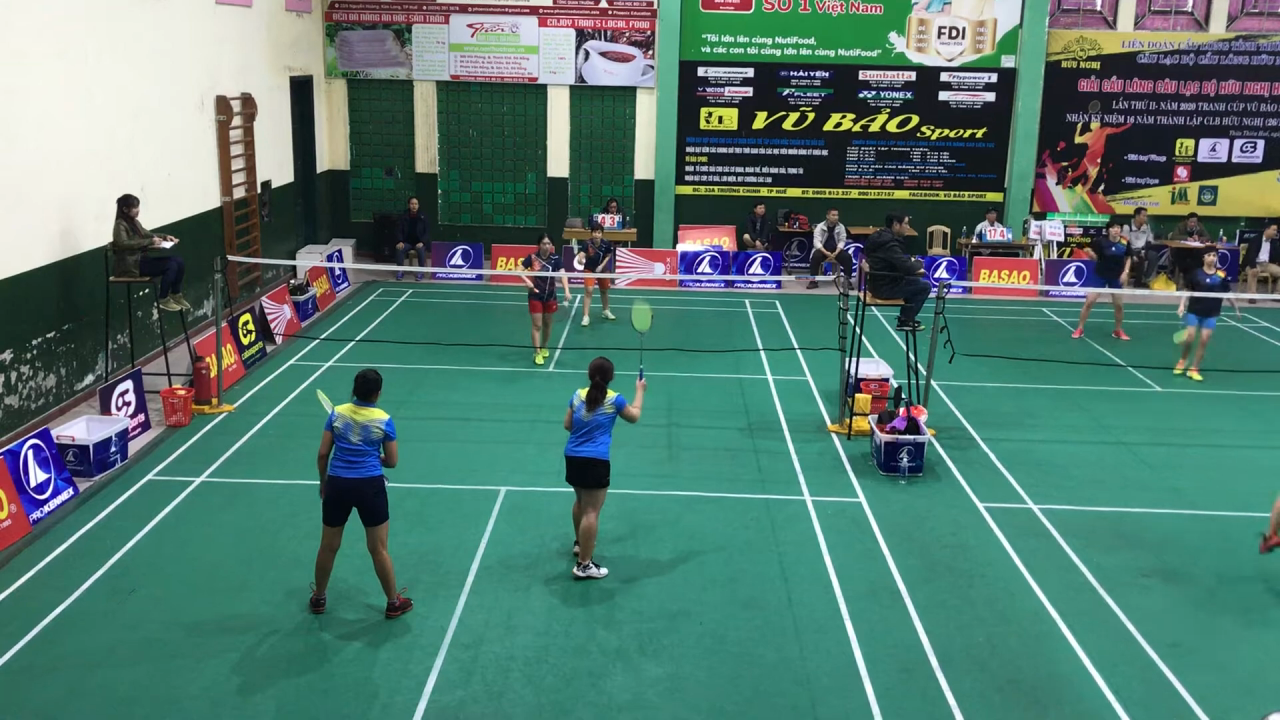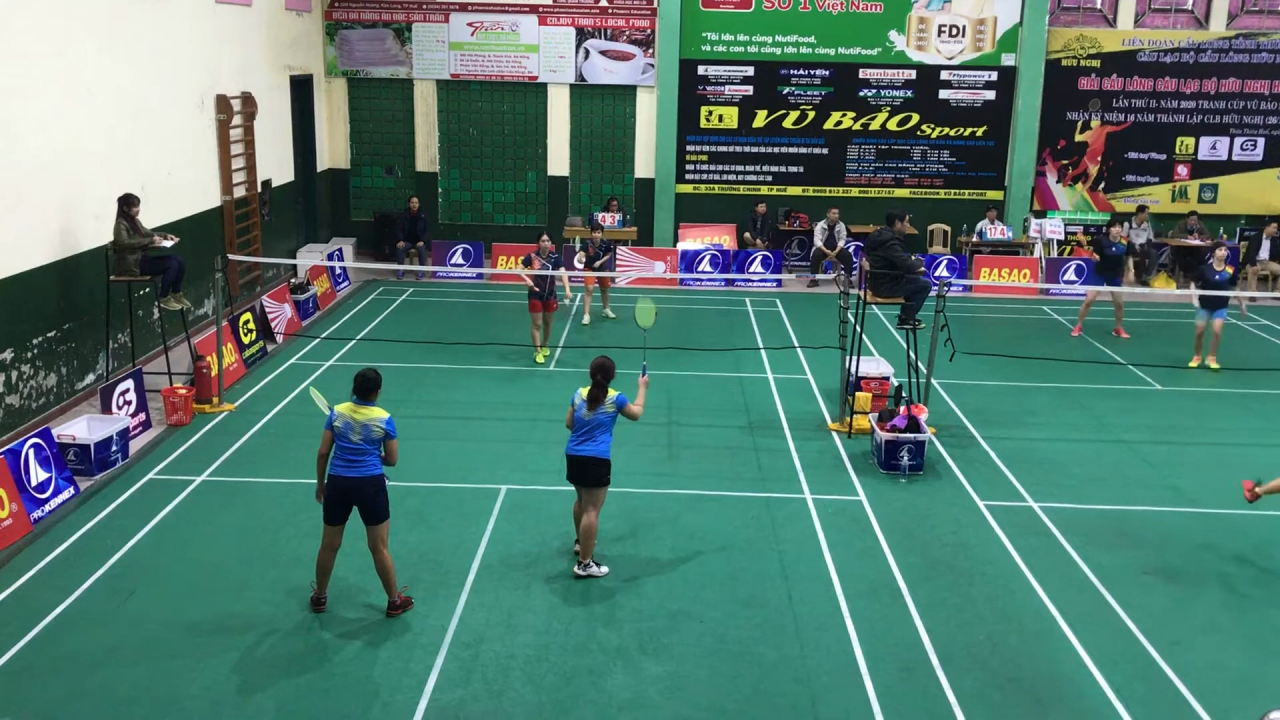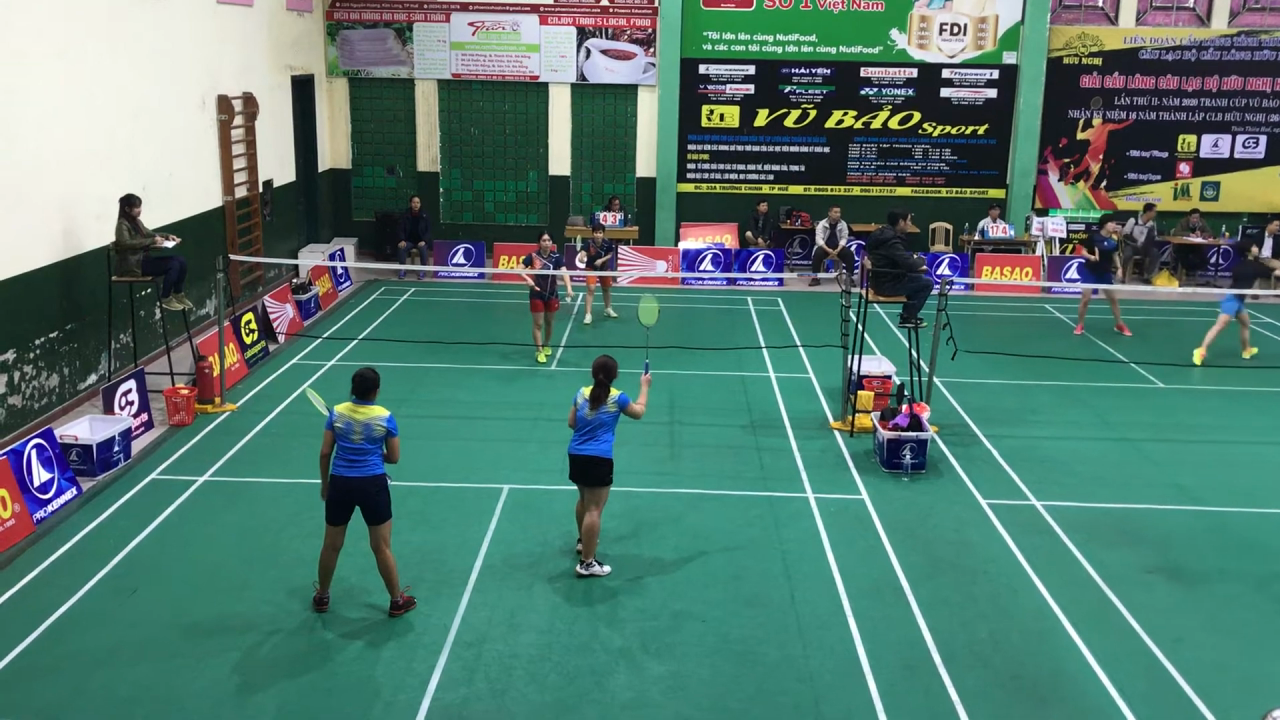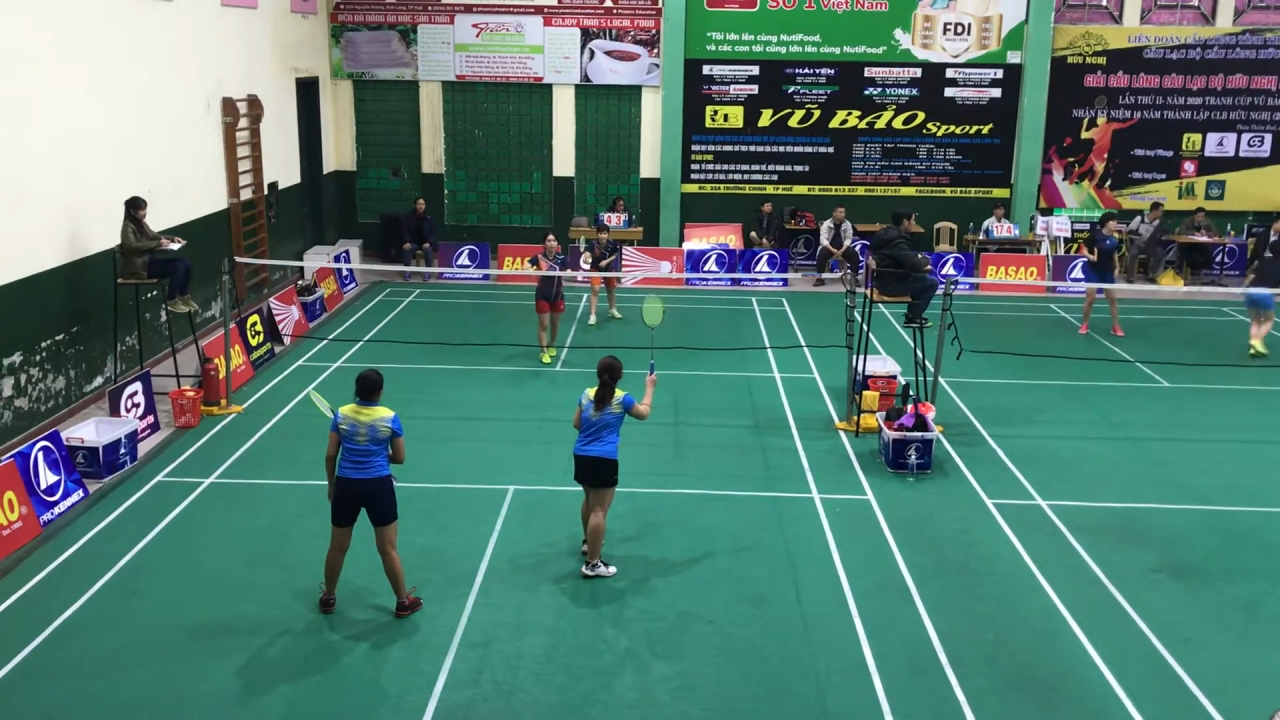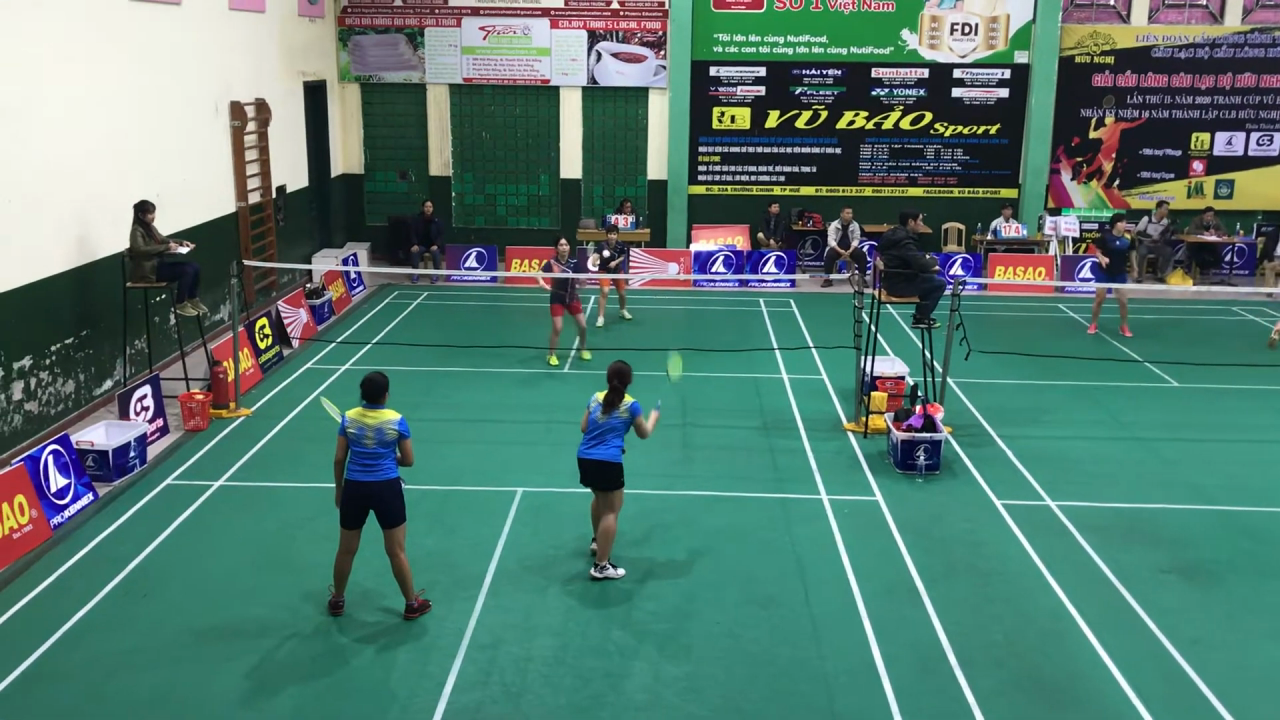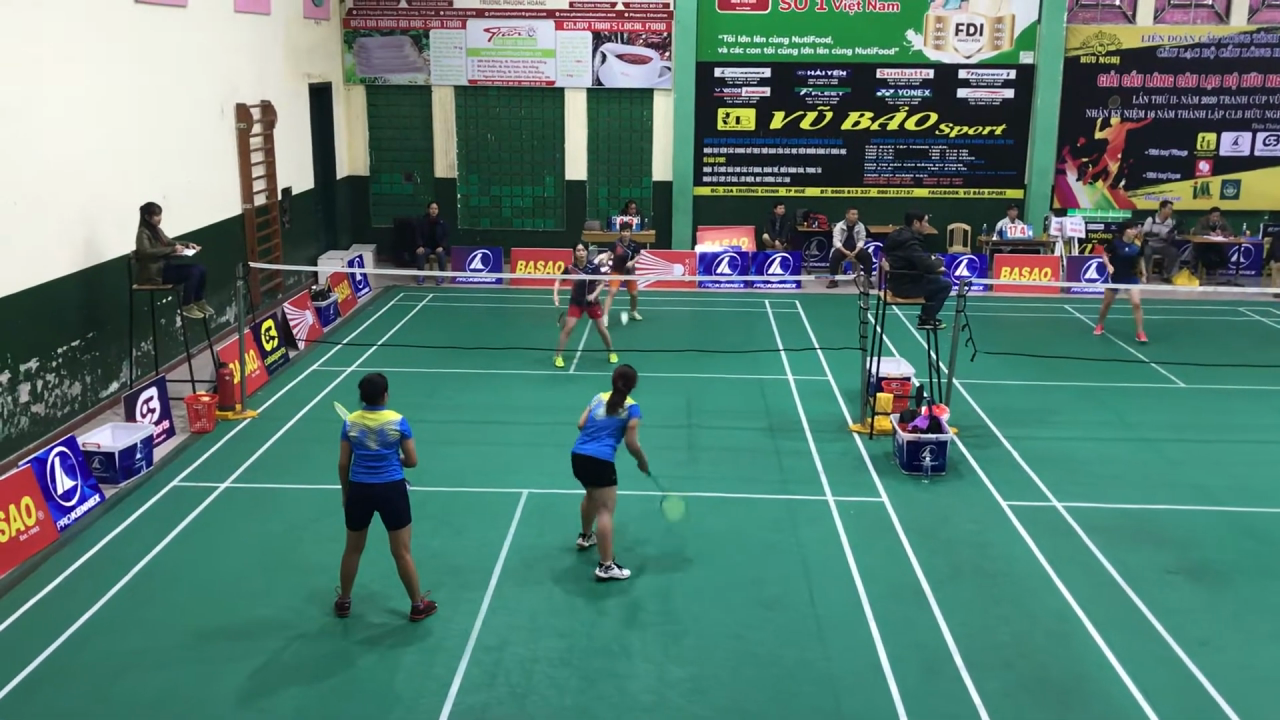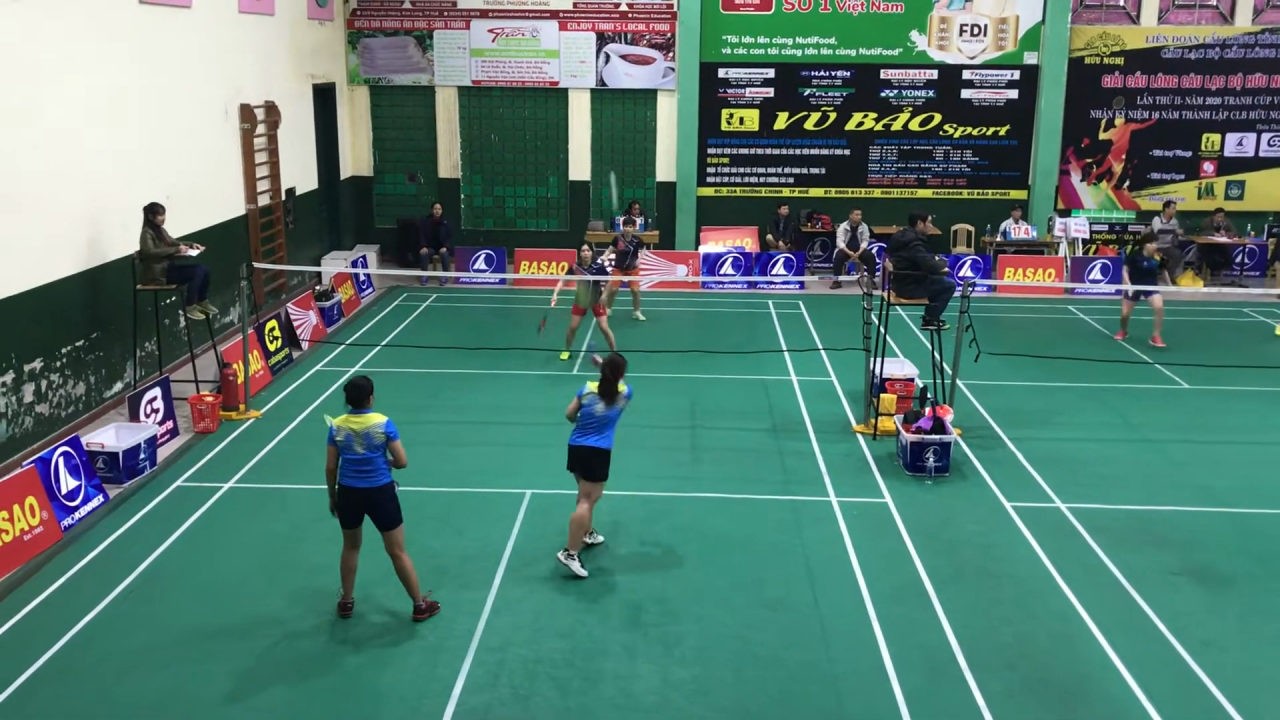
dt=0.3s
person 1, frame 1
left shoulder: (337, 413)
right shoulder: (384, 420)
left elbow: (322, 454)
right elbow: (392, 462)
left wrist: (323, 483)
left hip: (337, 485)
right hip: (370, 486)
left knee: (328, 547)
right knee: (379, 550)
left ankle: (318, 598)
right ankle: (393, 603)
person 1, frame 2
left shoulder: (337, 412)
right shoulder: (384, 419)
left elbow: (323, 453)
right elbow: (392, 460)
left wrist: (320, 483)
left hip: (338, 484)
right hip: (370, 485)
left knee: (329, 545)
right knee: (380, 548)
left ankle: (319, 597)
right ankle: (394, 601)
person 1, frame 3
left shoulder: (337, 412)
right shoulder: (385, 417)
left elbow: (325, 453)
right elbow: (394, 457)
left wrist: (324, 483)
left hip: (340, 484)
right hip: (373, 485)
left knee: (331, 545)
right knee: (382, 548)
left ankle: (322, 596)
right ankle: (397, 601)
person 1, frame 4
left shoulder: (341, 415)
right shoulder: (390, 418)
left elbow: (330, 455)
right elbow: (400, 458)
left wrist: (331, 485)
left hip: (346, 486)
right hip: (378, 486)
left knee: (338, 547)
right knee: (388, 549)
left ankle: (328, 598)
right ankle: (403, 602)
person 1, frame 5
left shoulder: (348, 418)
right shoulder: (396, 421)
left elbow: (339, 459)
right elbow: (408, 460)
left wrist: (338, 489)
left hip: (354, 488)
right hip: (387, 488)
left knee: (346, 550)
right knee: (396, 551)
left ankle: (337, 600)
right ankle: (412, 604)
person 1, frame 6
left shoulder: (350, 423)
right shoulder: (398, 421)
left elbow: (343, 464)
right elbow: (412, 461)
left wrist: (345, 493)
left hip: (359, 490)
right hip: (391, 490)
left knee: (353, 549)
right knee: (402, 553)
left ankle: (344, 601)
right ankle: (417, 605)
person 1, frame 7
left shoulder: (336, 426)
right shoulder: (383, 423)
left elbow: (330, 467)
right elbow: (402, 462)
left wrist: (332, 496)
left hip: (348, 493)
right hip: (380, 492)
left knee: (350, 547)
right knee: (397, 552)
left ankle: (346, 601)
right ankle: (420, 605)
person 2, frame 1
left shoulder: (578, 395)
right shoulder: (614, 400)
left elbow: (567, 424)
right elbow: (634, 416)
right wrist: (640, 391)
left hip: (572, 457)
right hip: (595, 461)
left knee: (580, 502)
right knee: (591, 512)
left ankle: (580, 543)
right ankle: (584, 565)
person 2, frame 2
left shoulder: (579, 394)
right shoulder: (615, 398)
left elbow: (569, 423)
right elbow: (636, 413)
right wrist: (642, 388)
left hip: (573, 455)
right hip: (596, 459)
left knee: (582, 501)
right knee: (591, 510)
left ankle: (580, 541)
right ankle: (584, 563)
person 2, frame 3
left shoulder: (581, 394)
right shoulder: (617, 398)
left elbow: (571, 422)
right elbow: (639, 412)
right wrist: (644, 386)
left hip: (575, 455)
right hip: (599, 459)
left knee: (584, 501)
right knee: (594, 510)
left ankle: (583, 541)
right ankle: (587, 563)
person 2, frame 4
left shoulder: (586, 394)
right shoulder: (622, 399)
left elbow: (576, 423)
right elbow: (644, 413)
right wrist: (649, 387)
left hip: (581, 456)
right hip: (603, 460)
left knee: (589, 501)
right knee: (599, 511)
left ankle: (588, 542)
right ankle: (592, 564)
person 2, frame 5
left shoulder: (595, 398)
right shoulder: (631, 405)
right elbow: (644, 433)
right wrist: (654, 416)
left hip: (584, 458)
right hip: (607, 463)
left knee: (599, 499)
right knee: (610, 513)
left ankle: (597, 541)
right ankle: (601, 566)
person 2, frame 6
left shoulder: (598, 398)
right shoulder: (632, 408)
left elbow: (581, 424)
right elbow: (631, 444)
right wrist: (643, 462)
left hip: (578, 454)
right hip: (600, 460)
left knee: (591, 496)
right knee: (605, 511)
left ankle: (586, 536)
right ankle: (606, 565)
person 2, frame 7
left shoulder: (587, 388)
right shoulder: (625, 392)
left elbow: (570, 415)
right wrist: (614, 371)
left hip: (575, 446)
right hip: (597, 451)
left knee: (586, 495)
right knee: (587, 501)
left ankle: (586, 533)
right ankle: (570, 552)
